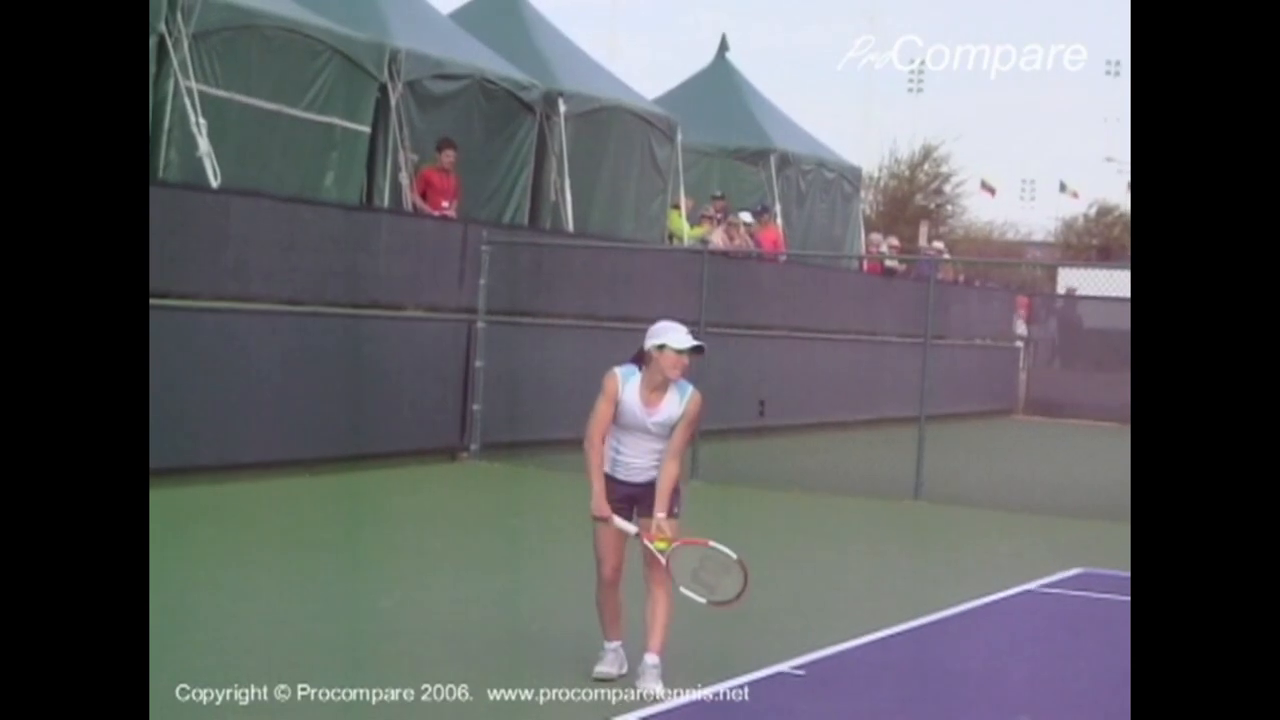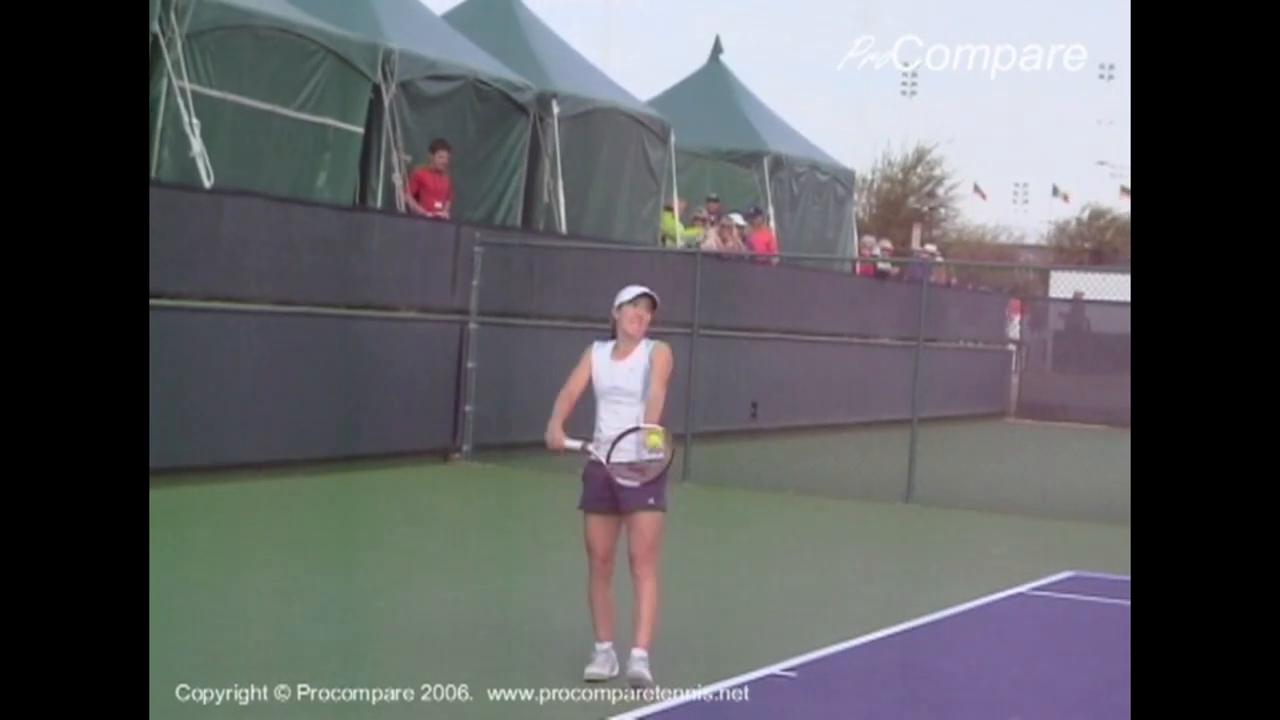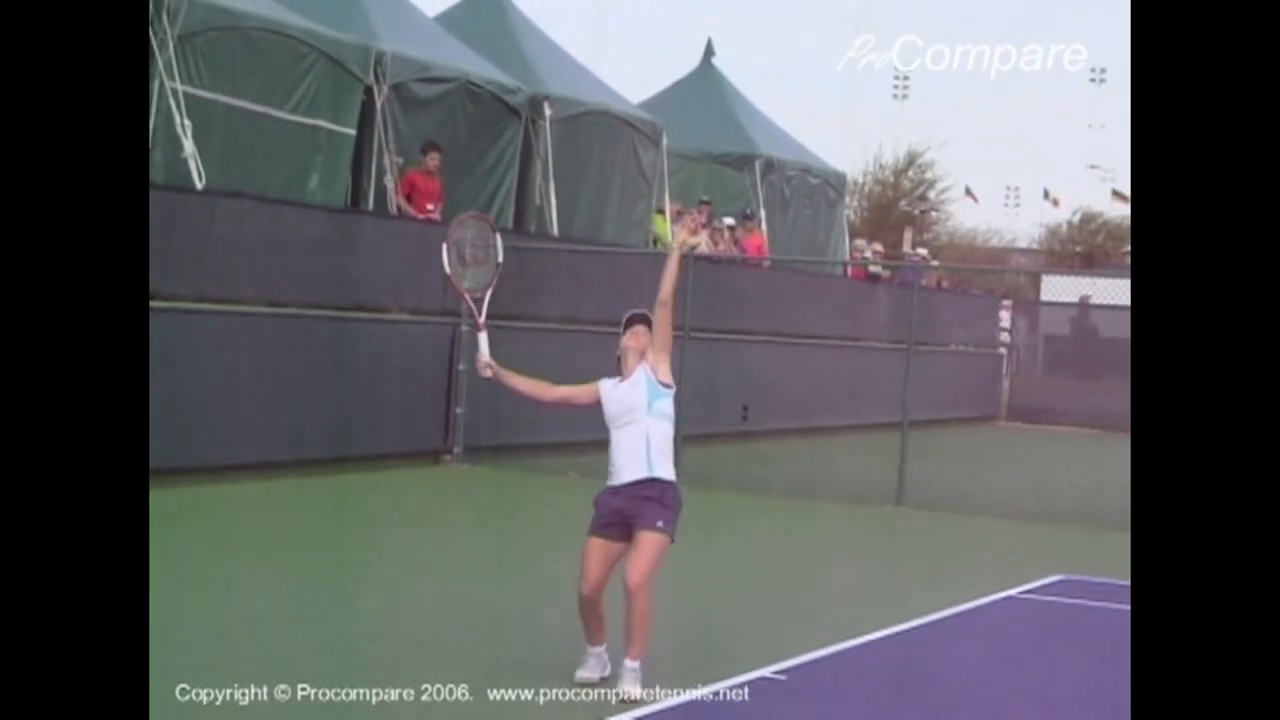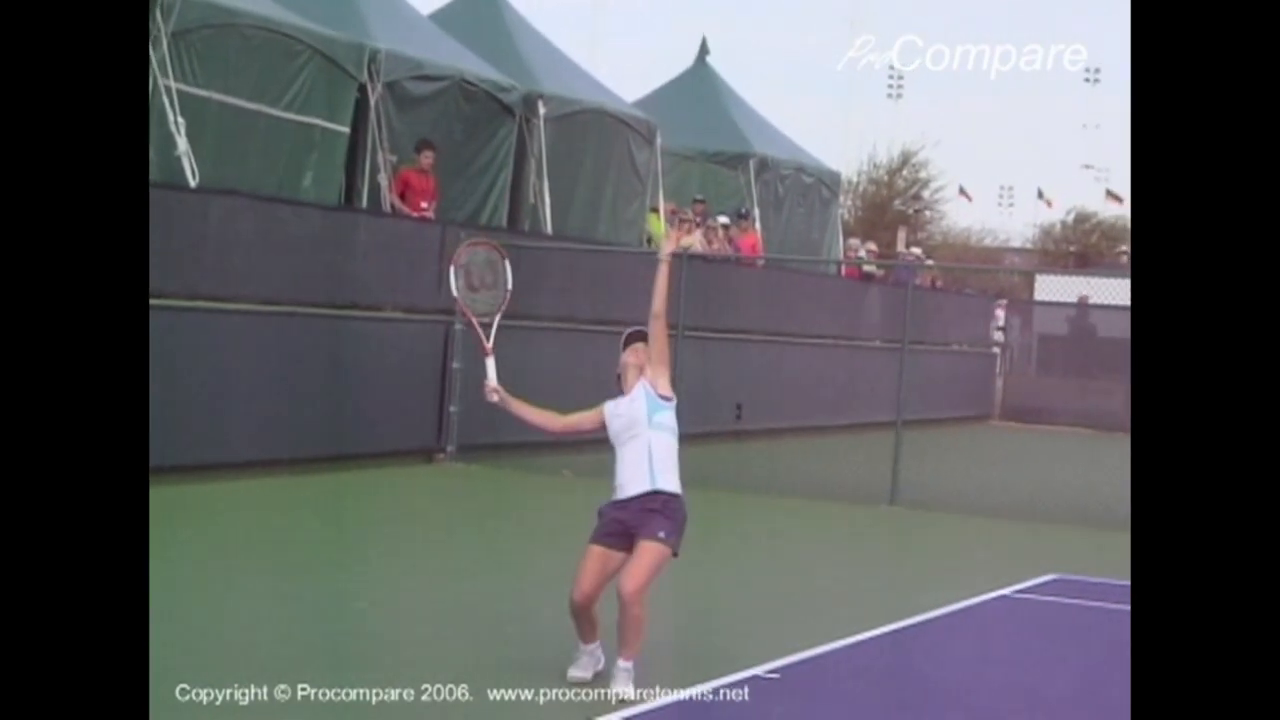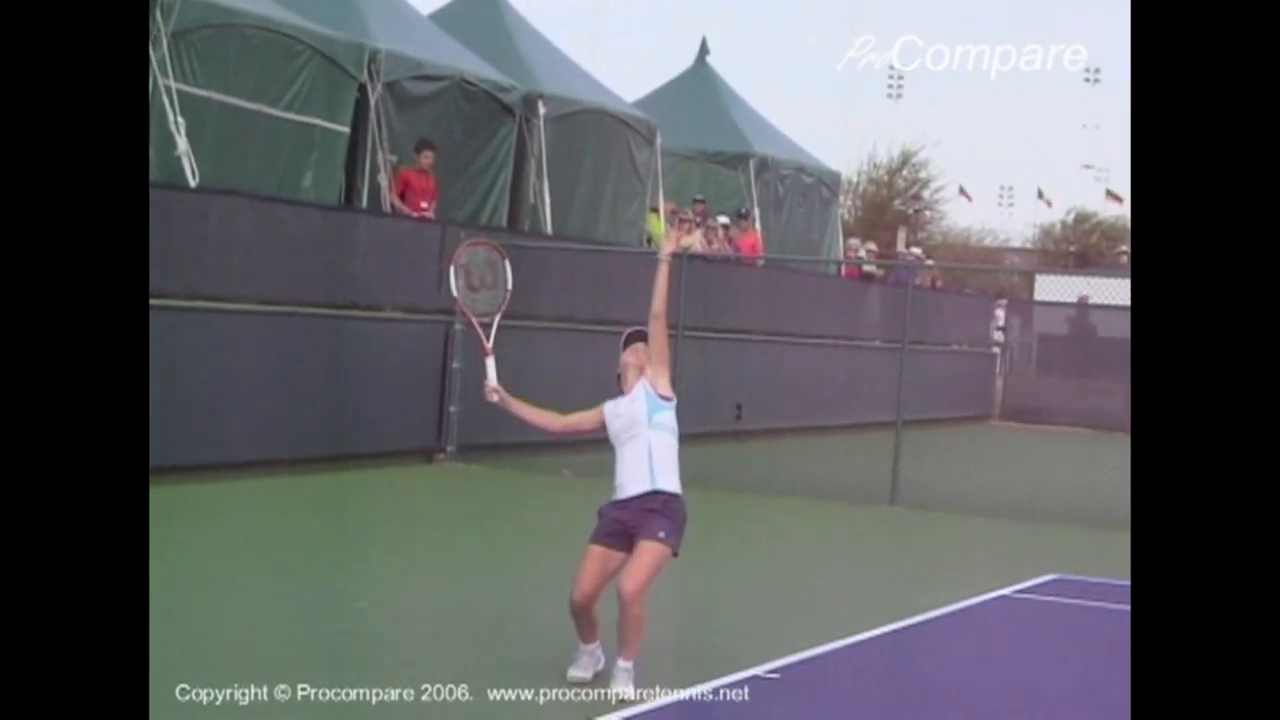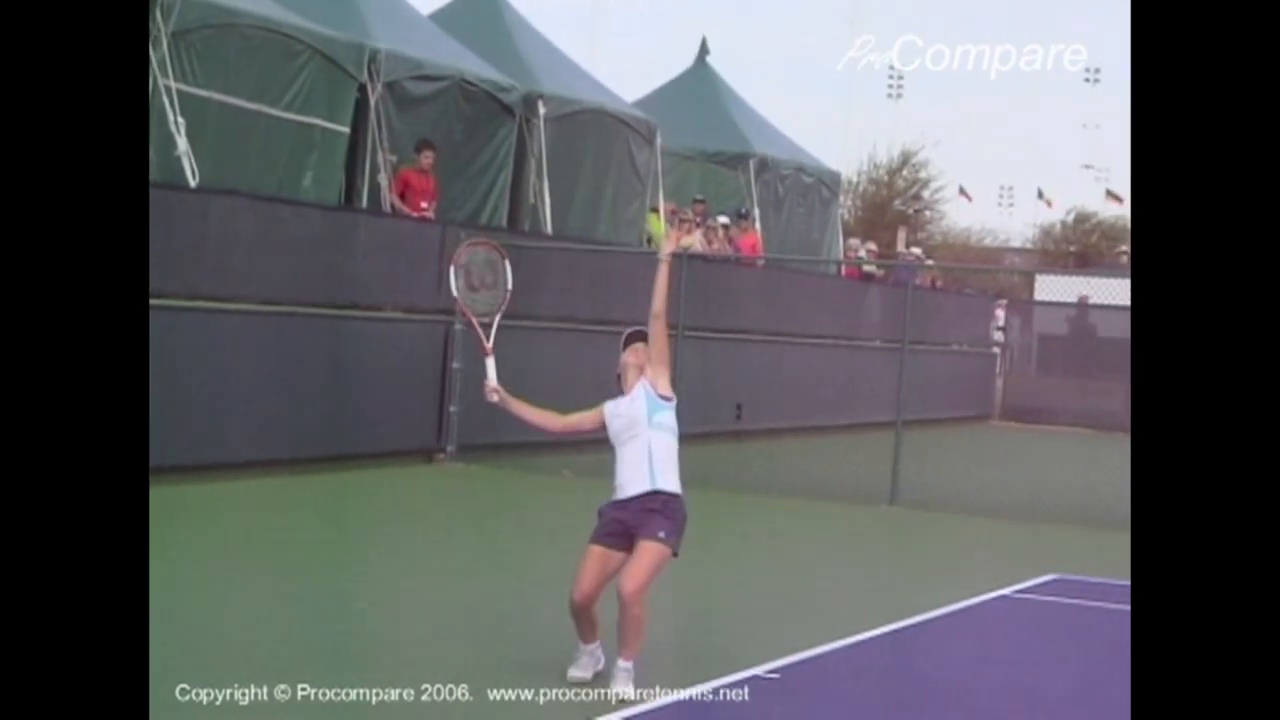
dt=0.5s
person 1, frame 1
left shoulder: (689, 399)
right shoulder: (617, 380)
left elbow: (672, 459)
right elbow: (594, 438)
left wrist: (660, 514)
right wrist: (598, 495)
left hip: (658, 485)
right hip: (613, 482)
left knee: (658, 571)
right knee: (608, 574)
left ankle: (651, 664)
right ankle: (613, 650)
person 1, frame 2
left shoulder: (658, 354)
right shoulder: (596, 353)
left elbow: (656, 393)
right elbow: (569, 392)
left wrist: (649, 425)
right wrist: (555, 426)
right hip: (600, 468)
left knee: (643, 564)
right knee: (599, 563)
left ankle: (640, 657)
right ankle: (604, 650)
person 1, frame 3
left shoulder: (657, 367)
right shoulder: (606, 389)
left elbow: (664, 305)
right elbow: (548, 393)
left wrist: (676, 248)
right wrist: (497, 370)
left hip: (656, 494)
right hip: (615, 496)
left knee: (636, 584)
right knee: (588, 591)
left ankle: (631, 669)
right ankle: (596, 653)
person 1, frame 4
left shoulder: (657, 384)
right shoulder: (610, 410)
left elbow: (657, 318)
right elbow: (557, 422)
left wrist: (664, 259)
right wrist: (505, 399)
left hip: (661, 508)
right hip: (619, 509)
left knee: (630, 591)
right knee: (581, 597)
left ankle: (625, 668)
right ankle: (589, 652)
person 1, frame 5
left shoulder: (657, 385)
right shoulder: (610, 410)
left elbow: (657, 317)
right elbow: (557, 423)
left wrist: (664, 259)
right wrist: (505, 399)
left hip: (661, 507)
right hip: (619, 508)
left knee: (630, 591)
right knee: (581, 597)
left ankle: (625, 669)
right ankle: (589, 652)
person 1, frame 6
left shoulder: (657, 384)
right shoulder: (610, 410)
left elbow: (657, 317)
right elbow: (557, 422)
left wrist: (664, 260)
right wrist: (505, 399)
left hip: (661, 507)
right hip: (620, 509)
left knee: (630, 591)
right knee: (581, 596)
left ankle: (625, 669)
right ankle: (590, 652)
